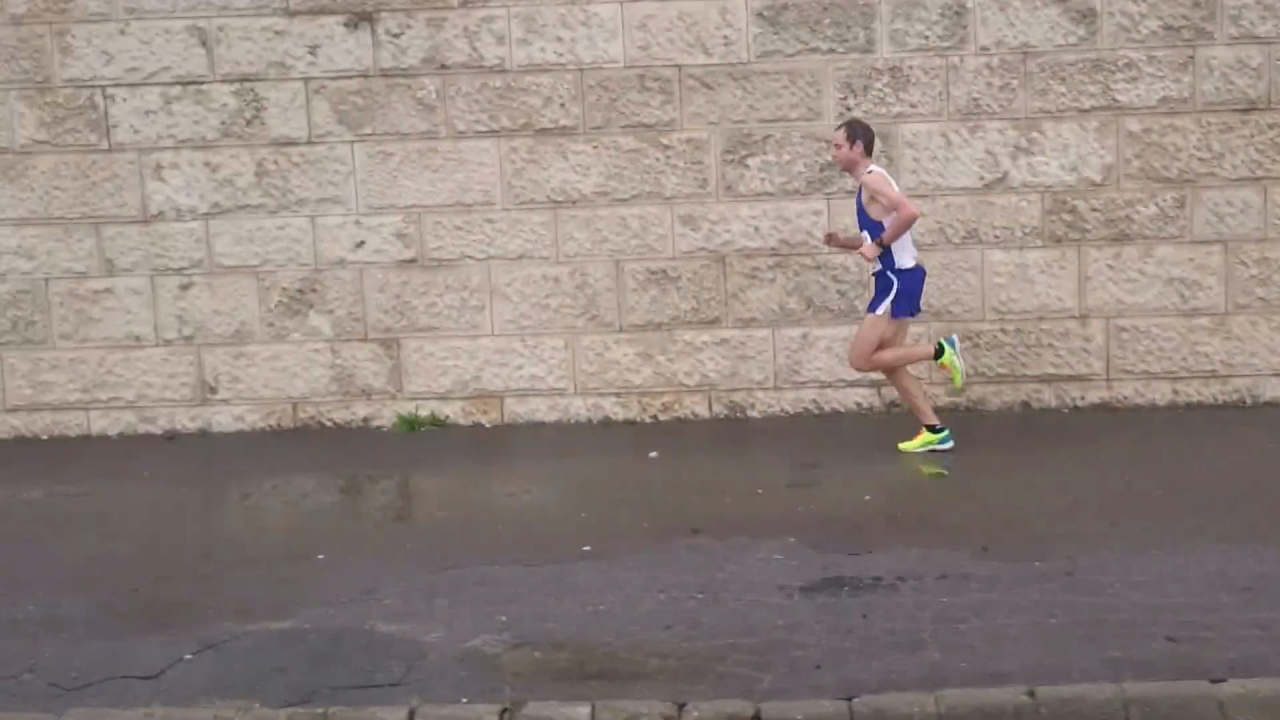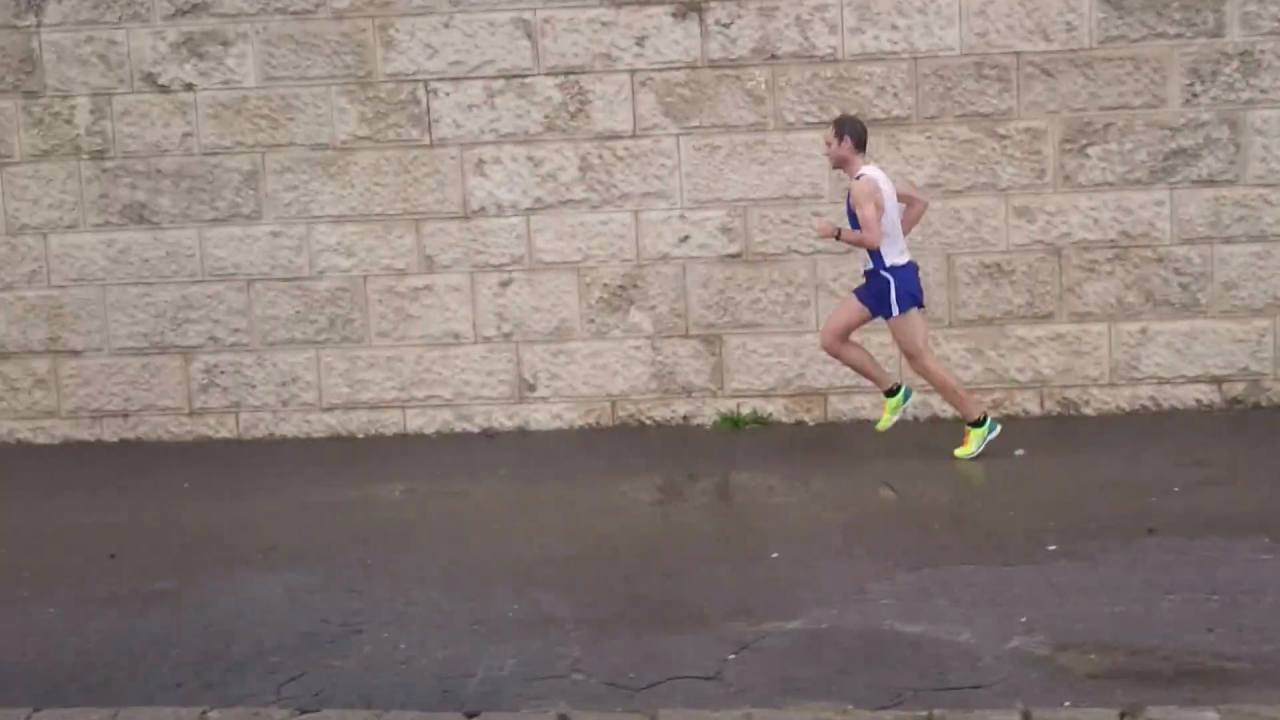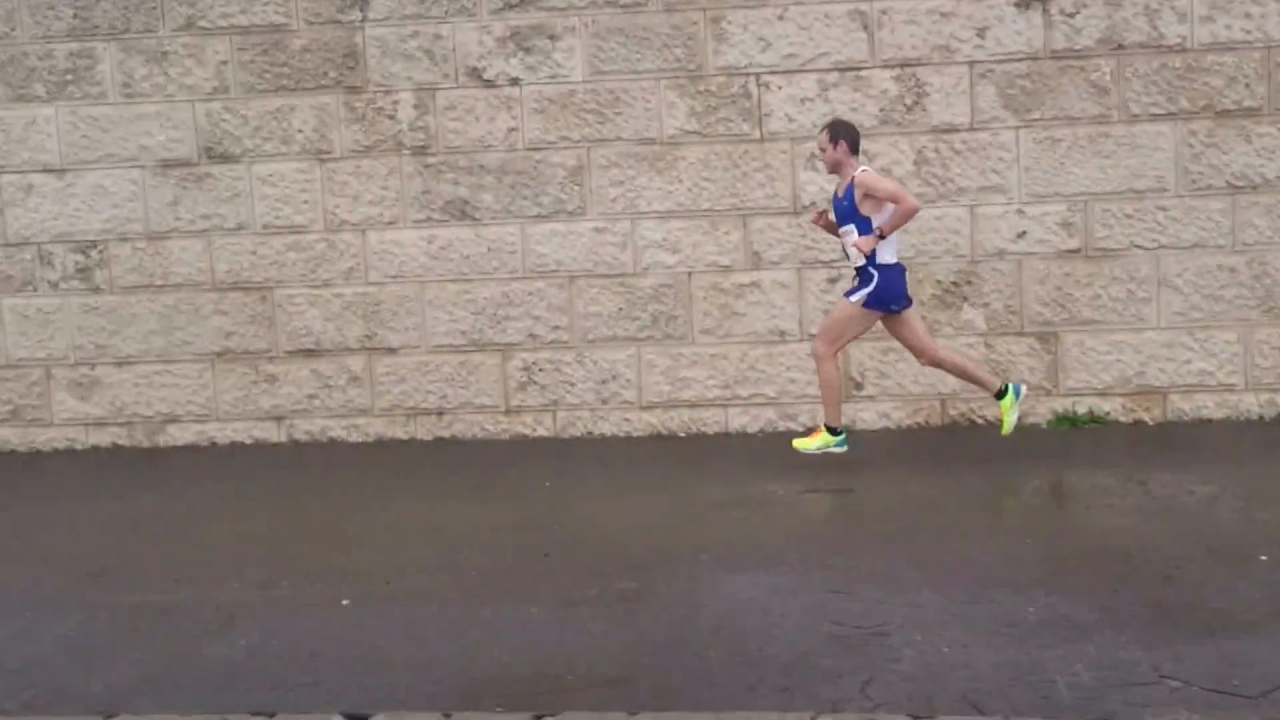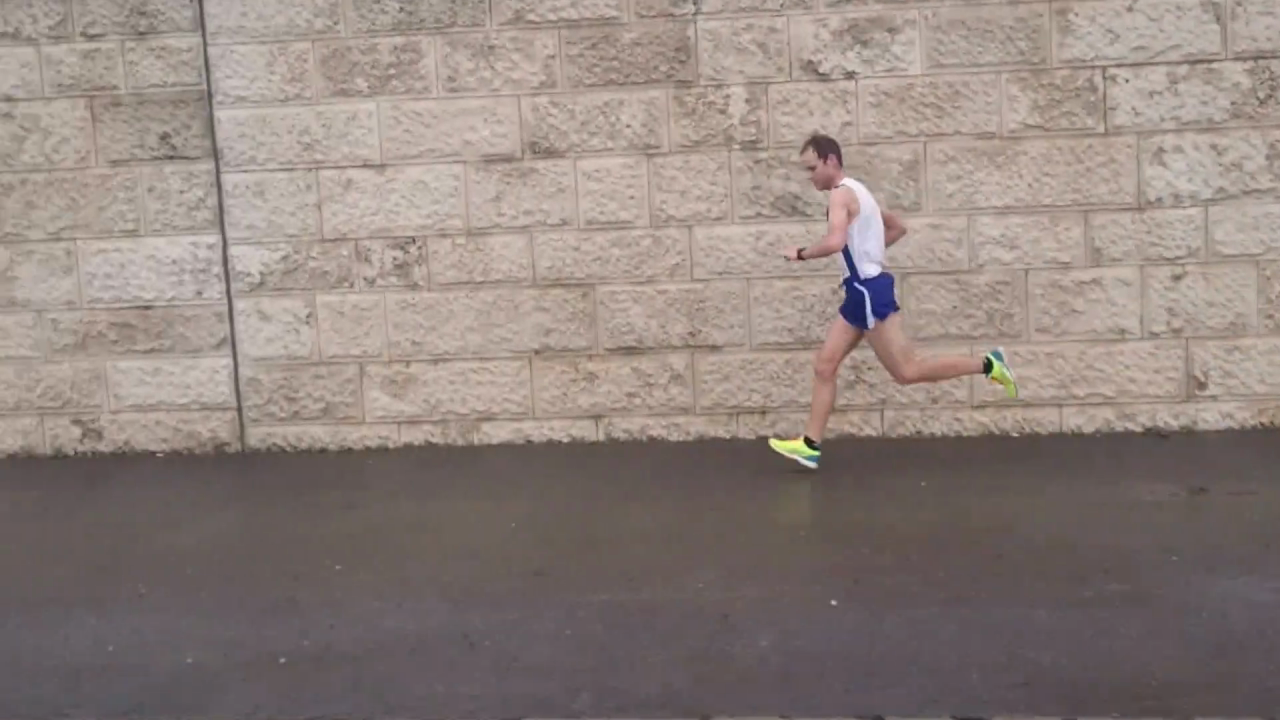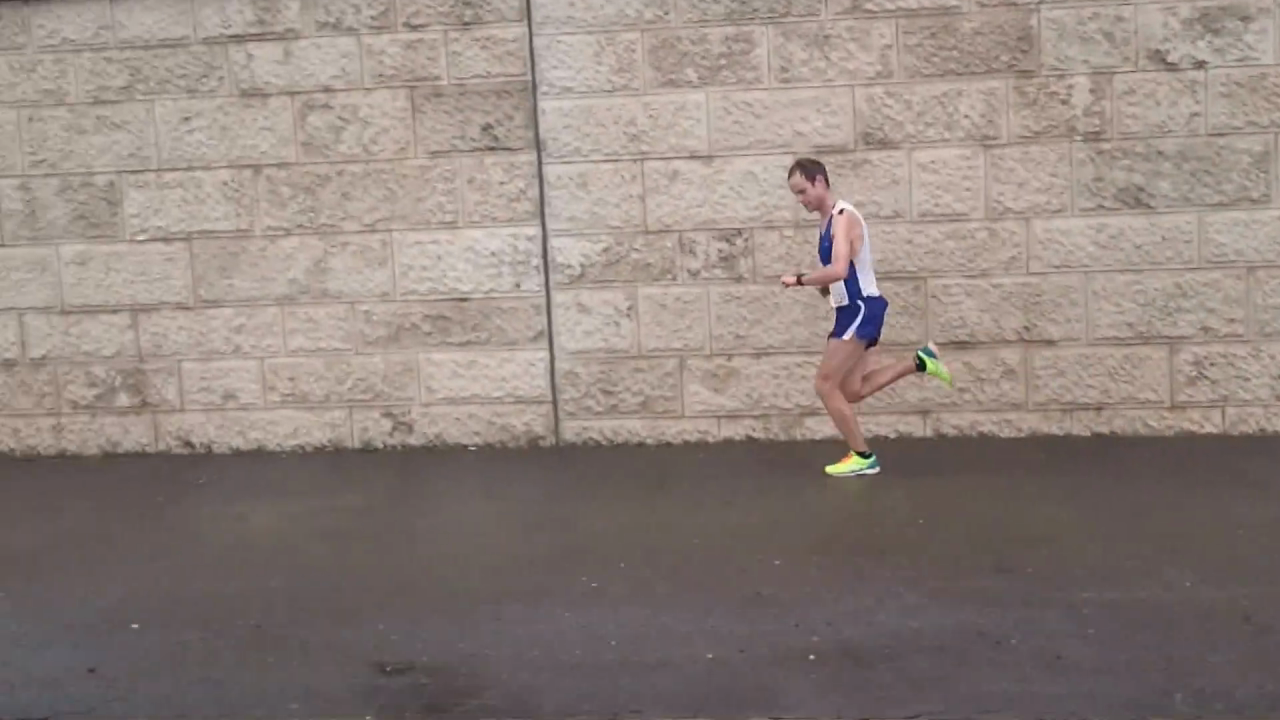
dt=0.4s
person 1, frame 1
left shoulder: (873, 180)
right shoulder: (870, 184)
left elbow: (911, 212)
left wrist: (878, 244)
right wrist: (836, 241)
left hip: (898, 282)
right hip: (891, 280)
left knee: (861, 360)
right knee: (891, 367)
left ankle: (940, 349)
right ankle: (936, 431)
person 1, frame 2
left shoulder: (863, 184)
right shoulder: (870, 177)
left elbow: (871, 239)
right elbow: (919, 200)
left wrist: (835, 232)
left hip: (892, 279)
right hip: (881, 279)
left knee: (921, 362)
right knee: (830, 339)
left ankle: (978, 423)
right ankle: (893, 390)
person 1, frame 3
left shoulder: (864, 179)
right shoulder: (844, 185)
left elbow: (911, 203)
left wrist: (874, 236)
right wrist: (826, 223)
left hip: (879, 279)
right hip: (875, 278)
left knee: (823, 347)
right knee: (928, 353)
left ankle: (833, 433)
right ankle: (1004, 392)
person 1, frame 4
left shoulder: (841, 193)
right shoulder: (856, 192)
left elbow: (834, 243)
right elbow: (899, 227)
left wrist: (800, 253)
left hip: (868, 291)
right hip: (861, 291)
left knee: (905, 372)
right knee: (824, 367)
left ankle: (987, 365)
right ankle: (811, 446)
person 1, frame 5
left shoulder: (844, 217)
right shoulder: (830, 219)
left elbow: (838, 271)
left wrist: (797, 280)
right wrist: (828, 286)
left hip: (862, 310)
right hip: (852, 311)
left knee: (825, 385)
right knee: (851, 391)
left ankle: (862, 456)
right ankle: (919, 362)
